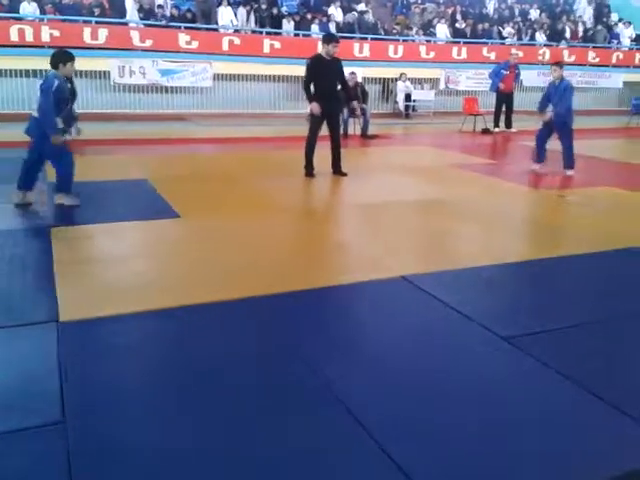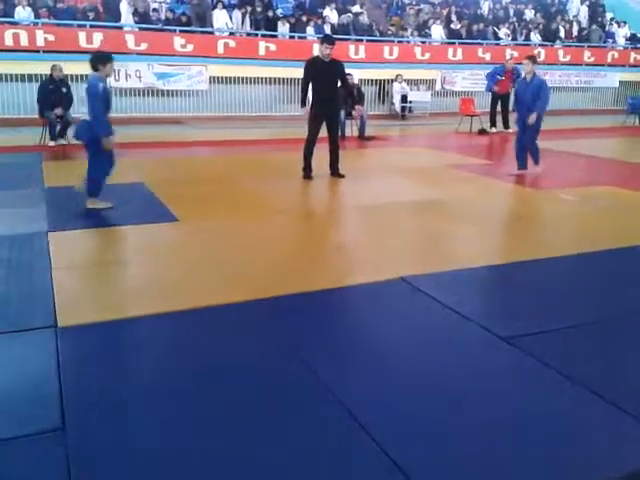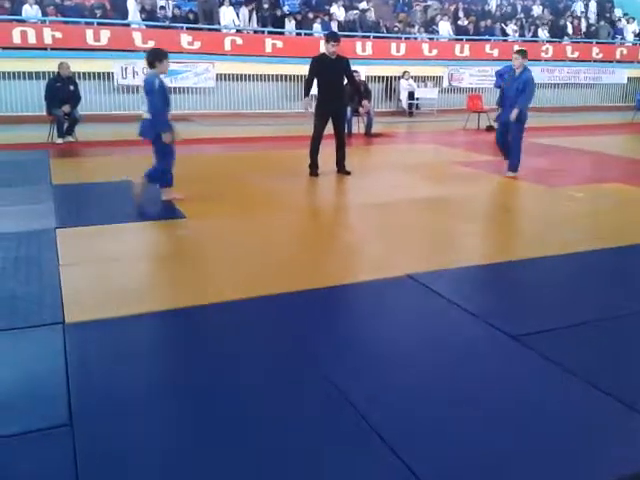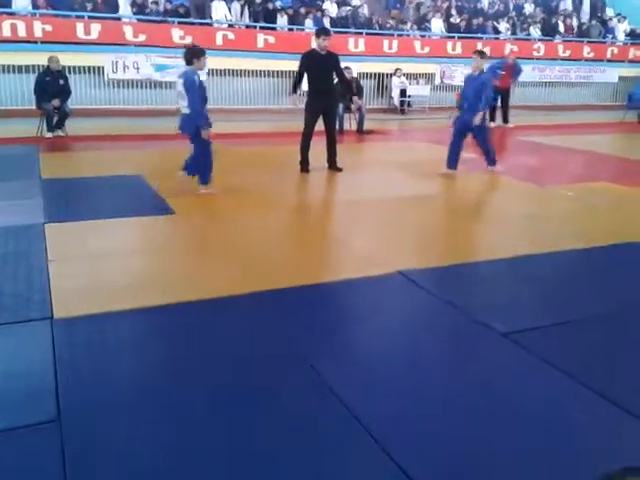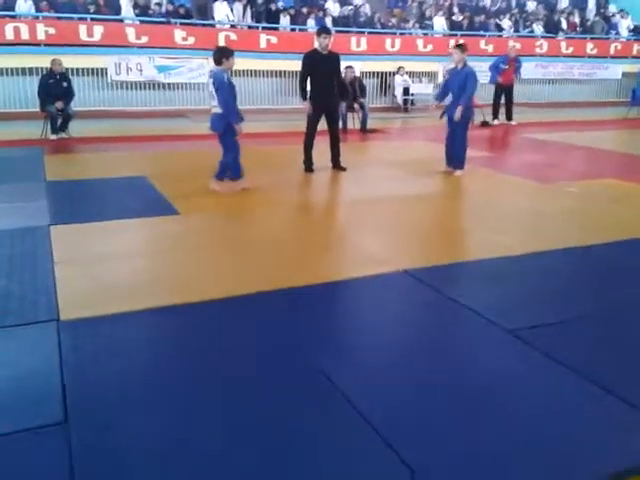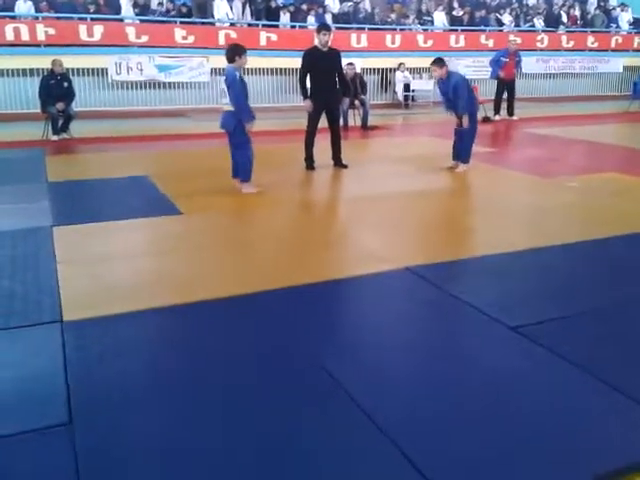
dt=0.4s
person 1, frame 1
left shoulder: (61, 83)
right shoulder: (53, 83)
left elbow: (65, 107)
right elbow: (46, 110)
left wrist: (71, 123)
right wrist: (54, 132)
left hip: (42, 128)
right hip: (46, 128)
left knee: (34, 160)
right knee: (65, 160)
left ankle: (22, 195)
right ankle: (62, 194)
person 1, frame 2
left shoulder: (96, 82)
right shoulder: (97, 85)
right elbow: (98, 113)
left wrist: (106, 133)
right wrist: (106, 136)
left hip: (93, 129)
right hip: (93, 130)
left knee: (106, 161)
right knee: (98, 164)
left ankle: (91, 192)
right ankle: (92, 199)
person 1, frame 3
left shoulder: (152, 79)
right shoulder: (154, 81)
right elbow: (156, 109)
left wrist: (166, 127)
right wrist: (165, 130)
left hip: (155, 125)
right hip: (156, 127)
left knee: (165, 157)
right knee: (166, 158)
left ankle: (167, 191)
right ankle: (144, 182)
person 1, frame 4
left shoulder: (183, 76)
right shoulder: (193, 78)
right elbow: (196, 105)
right wrist: (205, 126)
left hip: (188, 119)
right hip: (195, 121)
left knee: (201, 151)
right knee: (205, 152)
left ankle: (186, 172)
right ankle: (204, 185)
person 1, frame 5
left shoulder: (215, 75)
right shoulder: (222, 77)
right elbow: (227, 102)
right wrist: (236, 121)
left hip: (220, 119)
right hip: (225, 120)
left knee: (231, 150)
right knee: (232, 151)
left ankle: (236, 180)
right ankle: (217, 180)
person 1, frame 6
left shoulder: (228, 73)
right shoulder: (235, 75)
right elbow: (239, 101)
left wrist: (245, 118)
right wrist: (247, 120)
left hip: (230, 117)
right hip: (236, 118)
left knee: (237, 149)
right knee: (244, 150)
left ankle: (239, 180)
right ankle: (245, 184)
person 2, frame 1
left shoulder: (337, 62)
right shoulder: (313, 61)
left elbow: (343, 83)
right elbow: (307, 84)
left wrist: (352, 100)
right wrist: (312, 101)
left hip: (334, 105)
right hip: (318, 105)
left knee: (336, 138)
right knee: (312, 137)
left ankle: (336, 167)
right ankle: (309, 168)
person 2, frame 2
left shoulder: (338, 64)
right shoulder: (312, 63)
left elbow: (346, 85)
right elbow: (305, 85)
left wrist: (355, 103)
right wrist: (304, 105)
left hip: (334, 108)
right hip: (317, 107)
left knee: (334, 139)
right knee: (311, 139)
left ankle: (334, 169)
right ankle: (307, 170)
person 2, frame 3
left shoulder: (344, 61)
right shoulder: (317, 60)
left elbow: (352, 81)
right elbow: (310, 79)
left wrist: (362, 99)
right wrist: (306, 96)
left hip: (340, 104)
right hip: (323, 104)
left knee: (340, 136)
right knee: (317, 136)
left ankle: (341, 166)
right ankle: (313, 167)
person 2, frame 4
left shoulder: (333, 57)
right shoulder: (308, 56)
left elbow: (341, 77)
right elbow: (299, 76)
left wrist: (352, 94)
right wrist: (294, 92)
left hip: (330, 100)
right hip: (314, 100)
left knee: (331, 133)
right knee: (308, 132)
left ankle: (332, 163)
right ankle: (304, 163)
person 2, frame 5
left shoulder: (335, 57)
right shoulder: (309, 56)
left elbow: (338, 79)
right elbow: (303, 79)
left wrist: (341, 98)
right wrist: (305, 99)
left hip: (332, 100)
right hip: (316, 100)
left knee: (335, 132)
right knee: (310, 132)
left ankle: (336, 162)
right ankle: (308, 163)
person 2, frame 6
left shoulder: (335, 53)
right shoulder: (309, 54)
left elbow: (341, 75)
right elbow: (302, 77)
left wrist: (345, 94)
right wrist: (306, 98)
left hip: (333, 98)
right hip: (316, 98)
left knee: (335, 130)
right knee: (311, 130)
left ankle: (337, 159)
right ankle: (309, 161)
person 3, frame 1
left shoulder: (567, 85)
right shoulder: (551, 85)
left elbow: (565, 103)
right elbow: (545, 99)
left wrist: (552, 113)
right wrist: (541, 111)
left hip: (563, 118)
right hip: (551, 117)
left knee: (567, 143)
right knee: (540, 137)
left ankle: (569, 167)
right ankle: (539, 162)
person 3, frame 2
left shoulder: (540, 82)
right shoulder: (520, 82)
left elbow: (544, 100)
left wrist: (536, 113)
right wrist: (517, 112)
left hip: (533, 116)
right hip: (523, 115)
left knee: (529, 142)
right knee: (519, 142)
left ankle: (537, 163)
right ankle: (521, 167)
person 3, frame 3
left shoulder: (528, 77)
right shoulder: (508, 74)
left elbow: (527, 97)
left wrist: (516, 110)
right wrist: (500, 107)
left hip: (518, 114)
right hip: (506, 111)
left knee: (514, 141)
right knee: (500, 138)
left ankle: (512, 169)
right ankle: (511, 159)
person 3, frame 4
left shoulder: (486, 79)
right shoulder: (468, 78)
left elbow: (486, 98)
left wrist: (480, 114)
right wrist: (460, 109)
left hip: (477, 115)
right hip: (464, 114)
left knee: (483, 140)
right knee: (456, 140)
left ankle: (492, 164)
right ankle: (451, 166)
person 3, frame 5
left shoulder: (469, 72)
right shoulder: (452, 72)
left elbow: (469, 92)
right elbow: (445, 88)
left wrist: (460, 108)
right wrist: (437, 101)
left hip: (464, 110)
right hip: (453, 108)
left knee: (460, 139)
right knee: (450, 138)
left ankle: (459, 167)
right ankle: (451, 164)
person 3, frame 6
left shoulder: (457, 79)
right shoulder: (440, 81)
left elbow: (463, 100)
right elbow: (447, 99)
left wrist: (465, 116)
right wrist: (453, 114)
left hip: (469, 108)
right hip: (459, 108)
left knee: (467, 135)
right knee: (458, 134)
left ankle: (464, 162)
right ankle: (456, 160)
